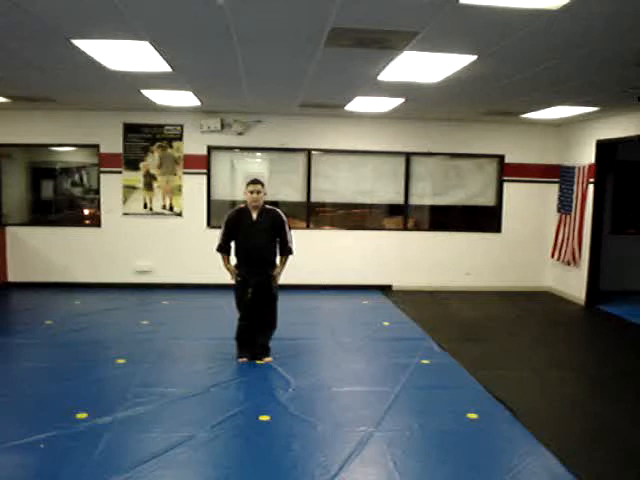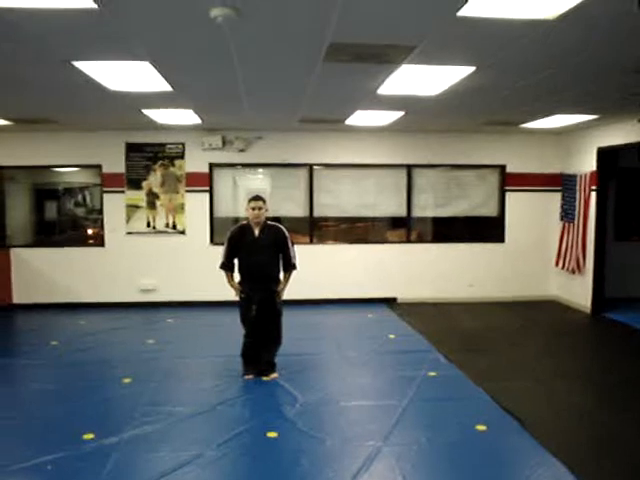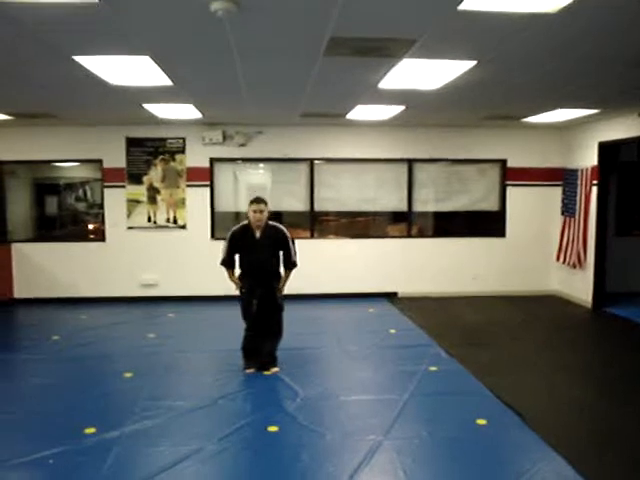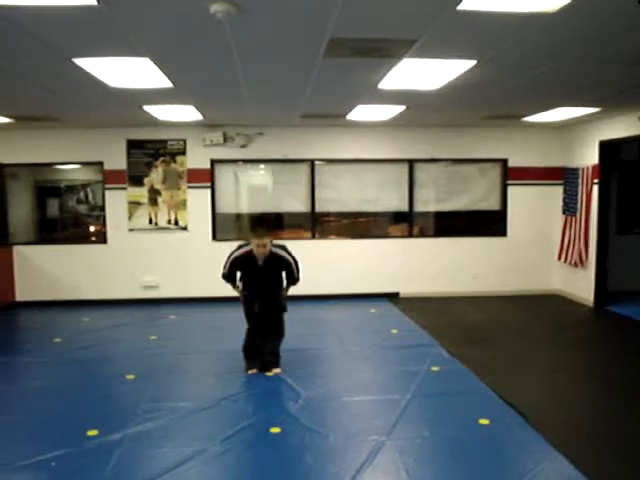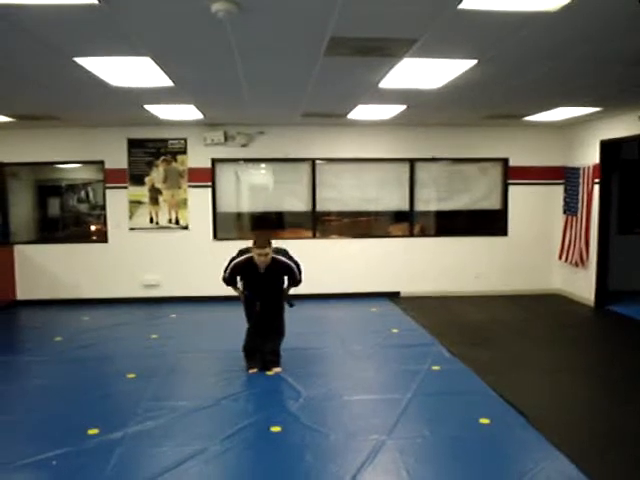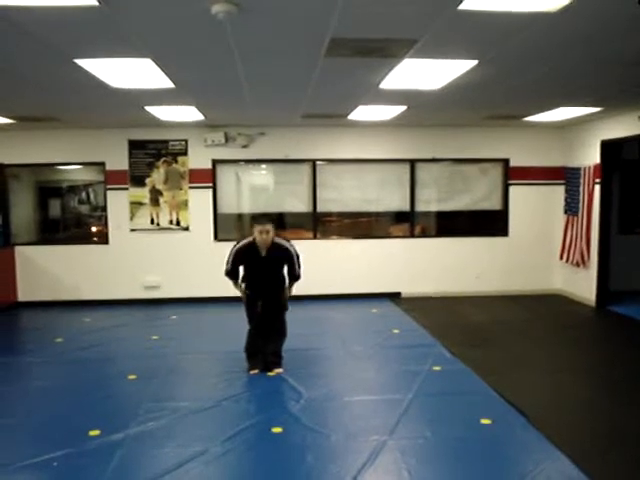
dt=0.3s
person 1, frame 1
left shoulder: (276, 216)
right shoulder: (235, 216)
left elbow: (286, 244)
right elbow: (224, 243)
left wrist: (279, 269)
right wrist: (228, 267)
left hip: (268, 275)
right hip: (243, 275)
left knee: (267, 315)
right knee: (245, 314)
left ankle: (261, 351)
right ankle: (244, 351)
person 1, frame 2
left shoulder: (278, 231)
right shoulder: (237, 233)
left elbow: (289, 260)
right elbow: (227, 261)
left wrist: (283, 284)
right wrist: (232, 284)
left hip: (271, 290)
right hip: (247, 291)
left knee: (272, 331)
right knee: (251, 331)
left ankle: (267, 367)
right ankle: (250, 368)
person 1, frame 3
left shoulder: (280, 232)
right shoulder: (237, 232)
left elbow: (290, 259)
right elbow: (227, 258)
left wrist: (283, 282)
right wrist: (234, 280)
left hip: (272, 287)
right hip: (249, 288)
left knee: (273, 325)
right knee: (252, 324)
left ankle: (269, 362)
right ankle: (251, 362)
person 1, frame 4
left shoulder: (282, 256)
right shoulder: (239, 256)
left elbow: (294, 275)
right elbow: (227, 274)
left wrist: (284, 291)
right wrist: (238, 289)
left hip: (273, 293)
right hip: (250, 293)
left knee: (275, 326)
right knee: (254, 326)
left ankle: (271, 362)
right ankle: (252, 363)
person 1, frame 5
left shoulder: (284, 262)
right shoulder: (240, 261)
left elbow: (296, 277)
right elbow: (228, 277)
left wrist: (286, 291)
right wrist: (239, 291)
left hip: (275, 295)
right hip: (251, 294)
left knee: (276, 326)
right knee: (254, 326)
left ankle: (272, 361)
right ankle: (253, 362)
person 1, frame 6
left shoulder: (285, 248)
right shoulder: (242, 248)
left elbow: (295, 272)
right elbow: (231, 269)
left wrist: (288, 289)
right wrist: (239, 288)
left hip: (276, 292)
right hip: (253, 293)
left knee: (277, 326)
right knee: (256, 326)
left ankle: (273, 362)
right ankle: (254, 363)
